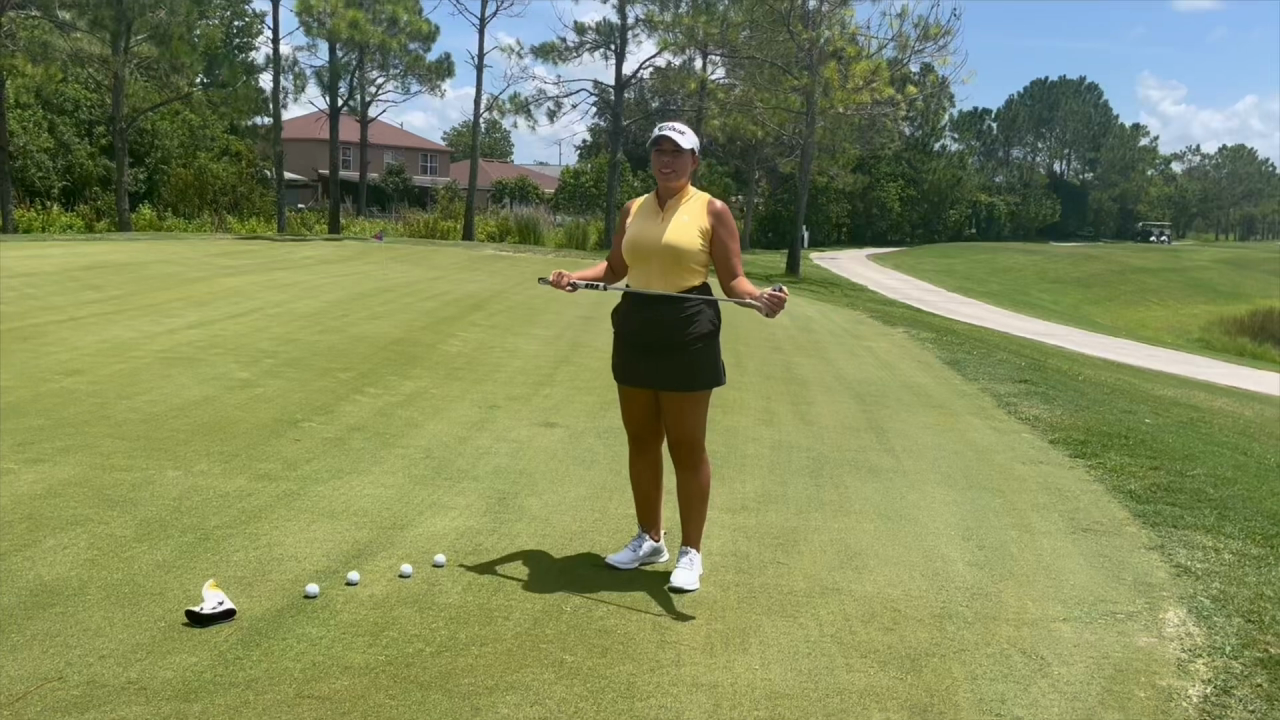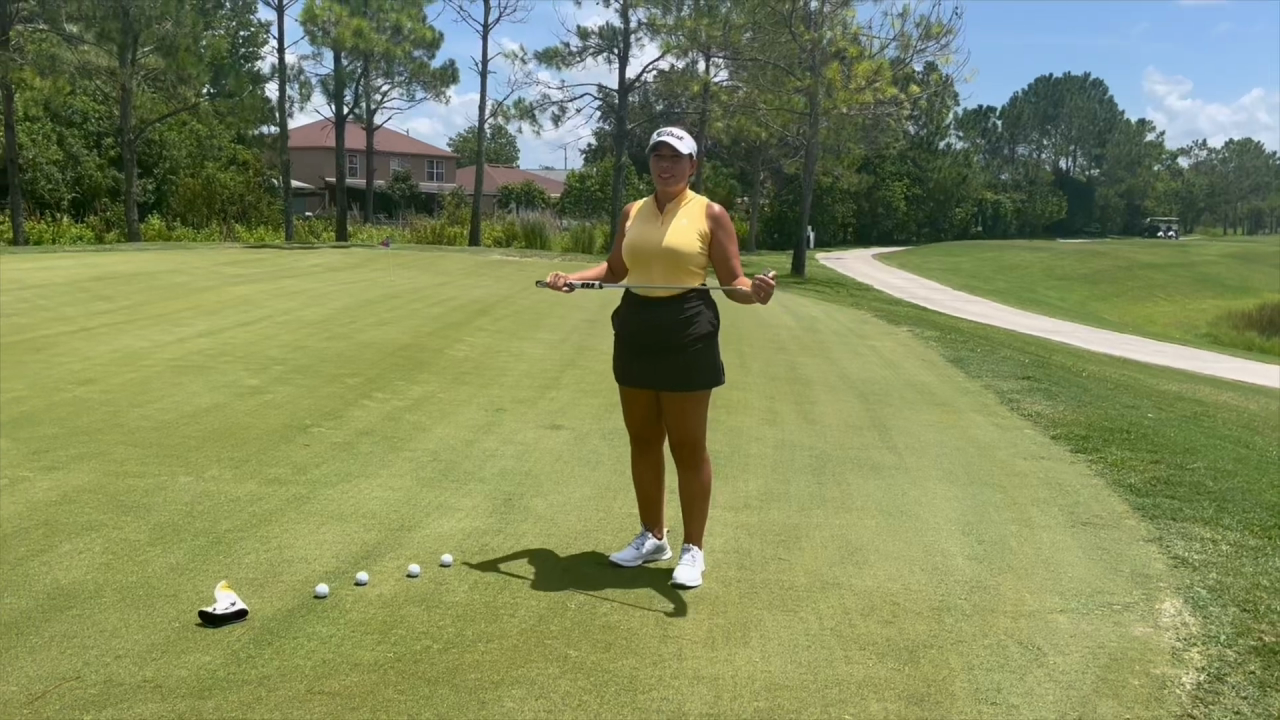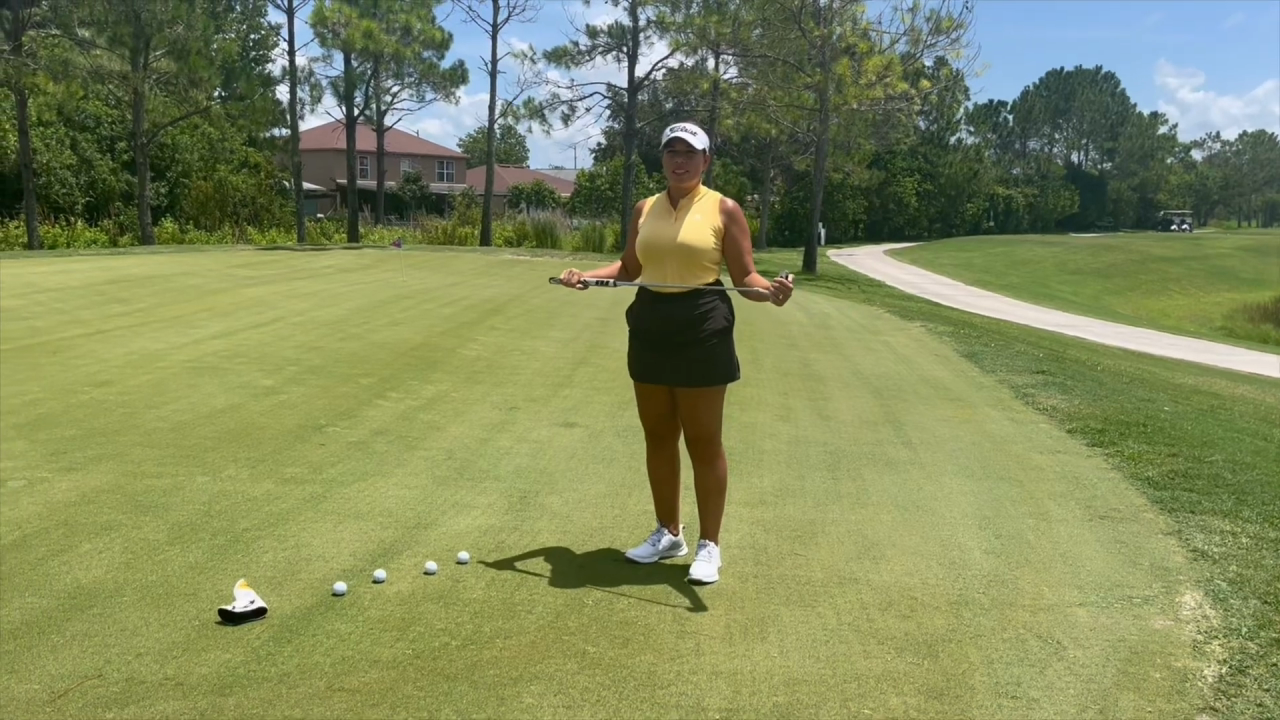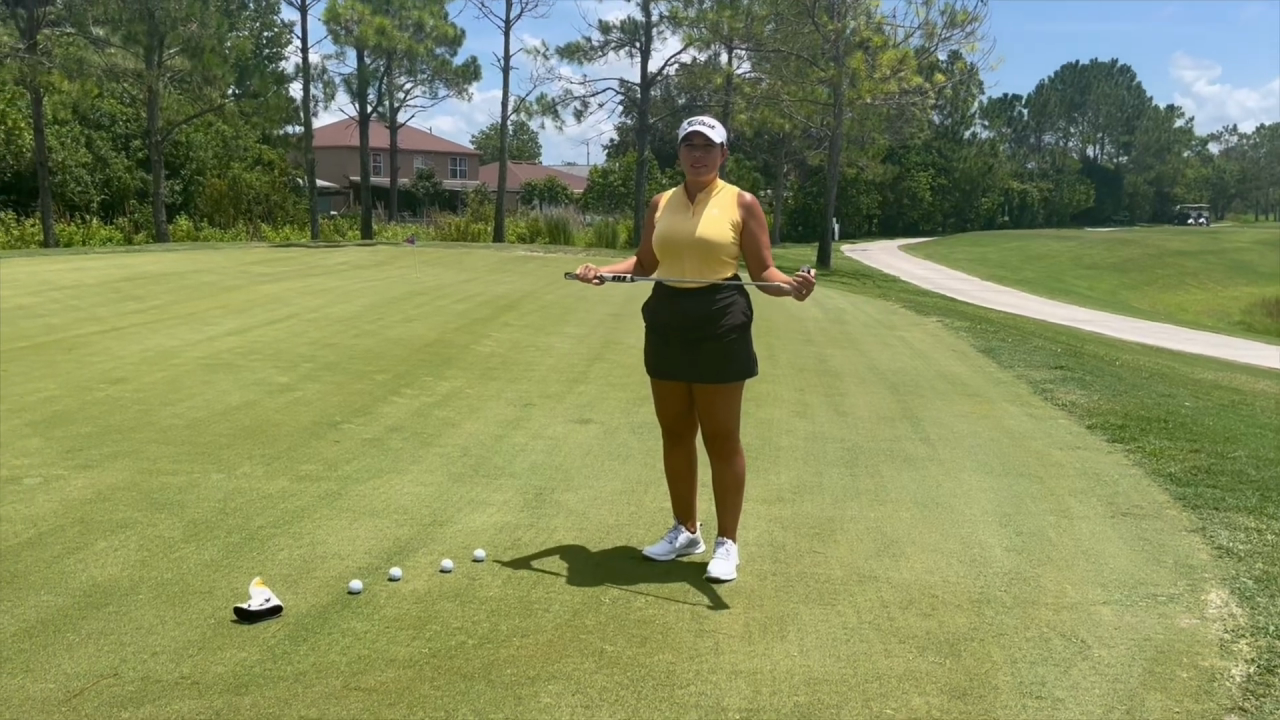
dt=0.5s
person 1, frame 1
left shoulder: (712, 210)
right shoulder: (632, 209)
left elbow: (732, 279)
right elbow: (614, 268)
left wrist: (760, 298)
right wrist: (573, 276)
left hip: (687, 333)
right hip: (634, 330)
left knee: (687, 448)
right knee: (641, 441)
left ankle: (690, 552)
right ankle: (649, 538)
person 1, frame 2
left shoulder: (711, 214)
right shoulder: (632, 212)
left elbow: (732, 281)
right elbow: (615, 269)
left wrist: (754, 291)
right wrist: (571, 277)
left hip: (687, 333)
right hip: (635, 331)
left knee: (688, 447)
right knee: (643, 441)
left ankle: (693, 548)
right ankle: (652, 536)
person 1, frame 3
left shoulder: (724, 209)
right shoulder: (644, 209)
left elbow: (744, 277)
right elbow: (629, 267)
left wrist: (771, 290)
right wrist: (586, 275)
left hip: (702, 328)
right hip: (649, 327)
left knee: (703, 442)
right knee: (658, 438)
left ankle: (709, 545)
right ankle: (668, 533)
person 1, frame 4
left shoulder: (741, 202)
right shoulder: (660, 203)
left elbow: (762, 271)
right elbow: (644, 263)
left wrist: (791, 284)
right wrist: (601, 271)
left hip: (719, 323)
right hip: (665, 322)
left knee: (721, 439)
right knee: (675, 434)
left ankle: (726, 542)
right ankle: (685, 530)
